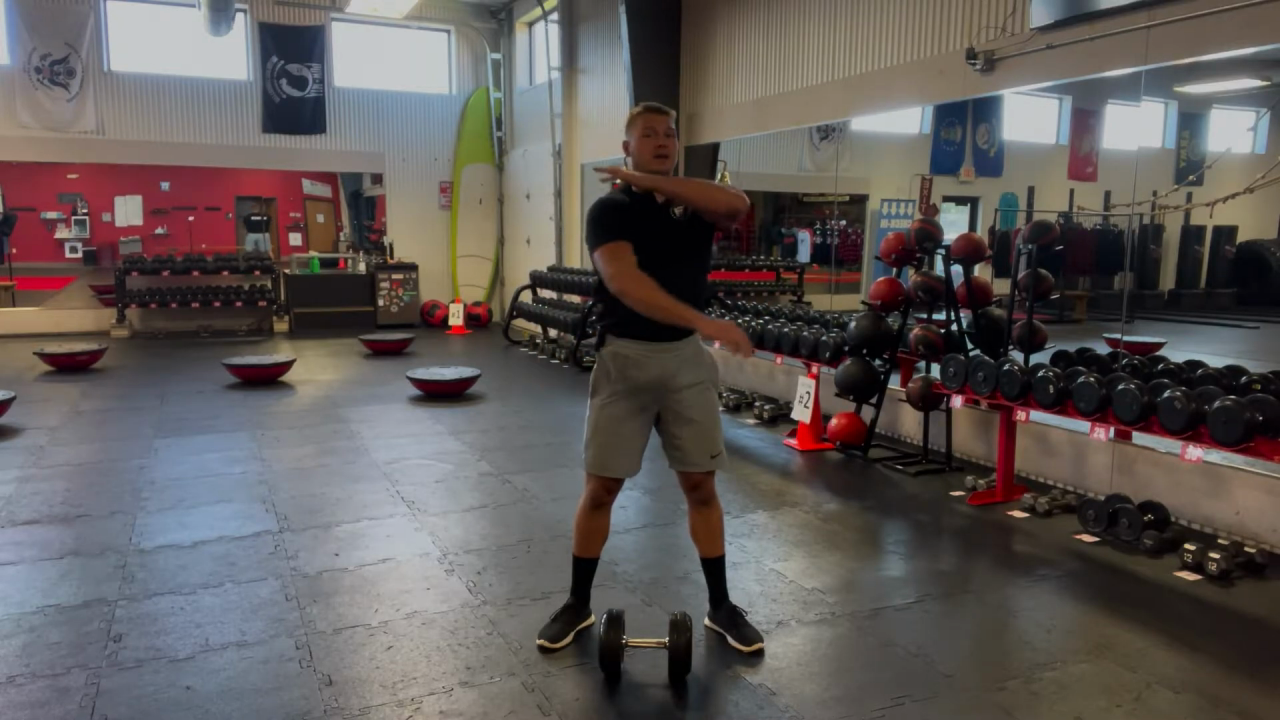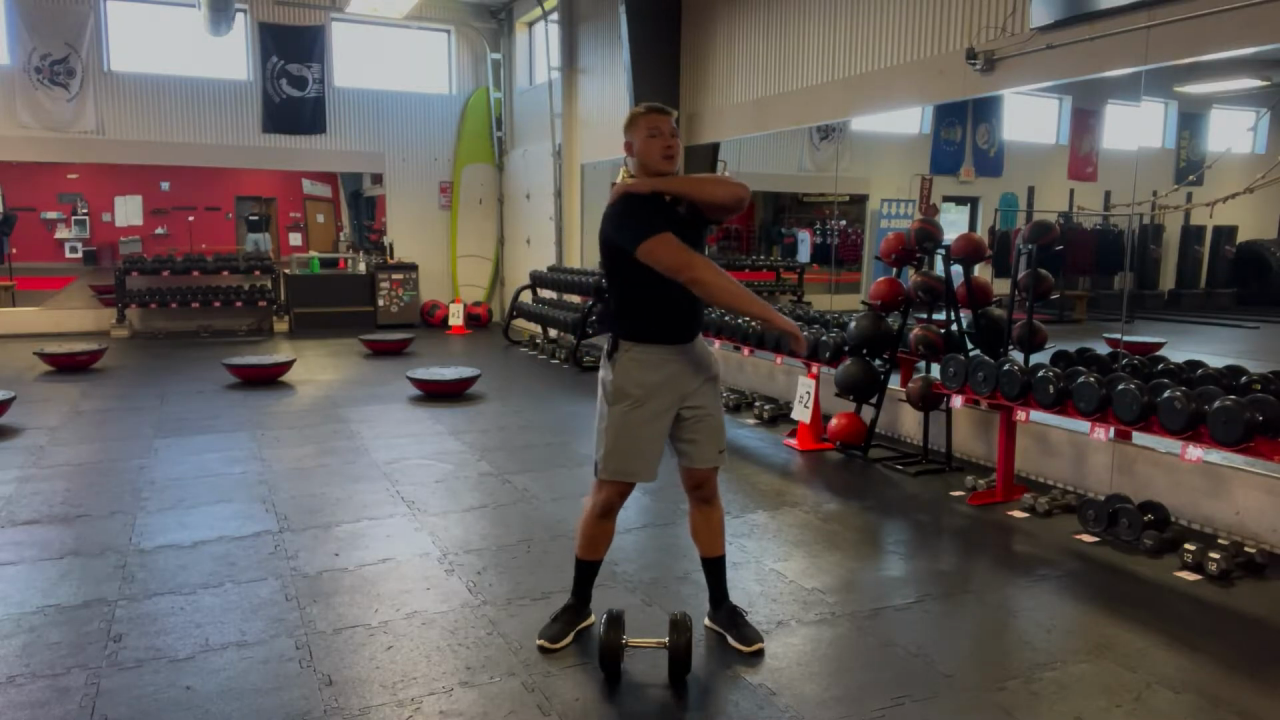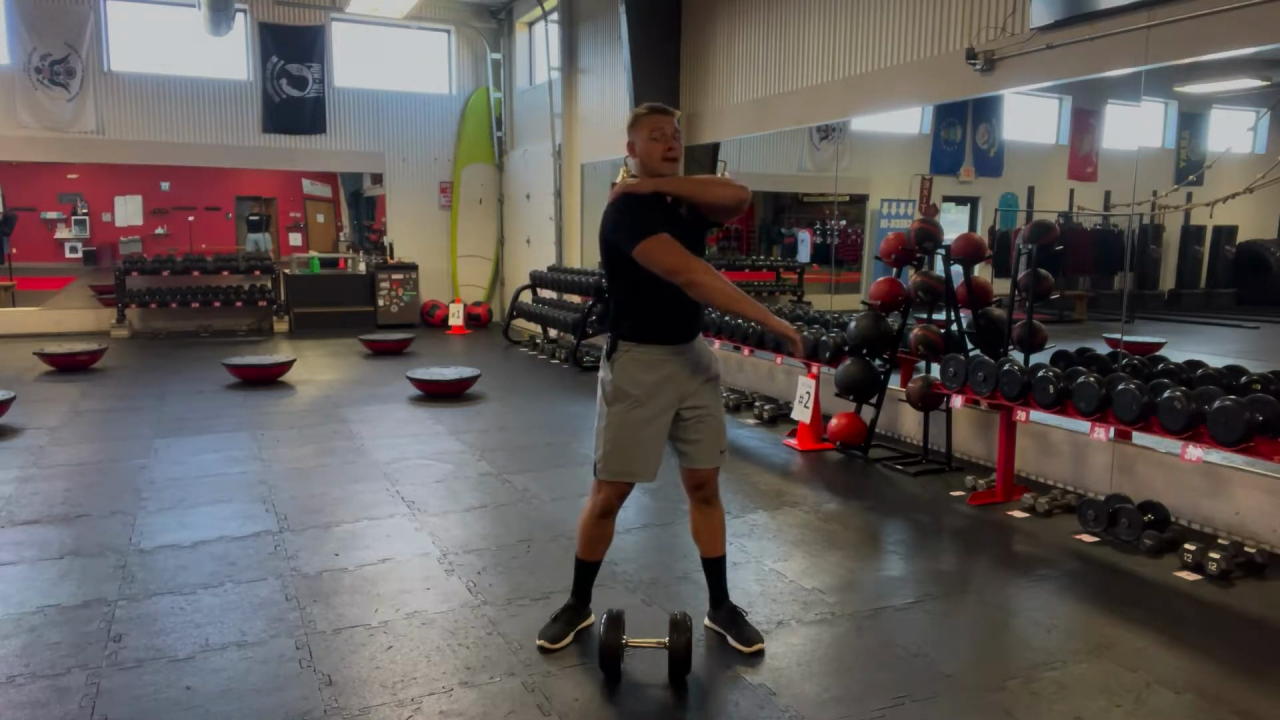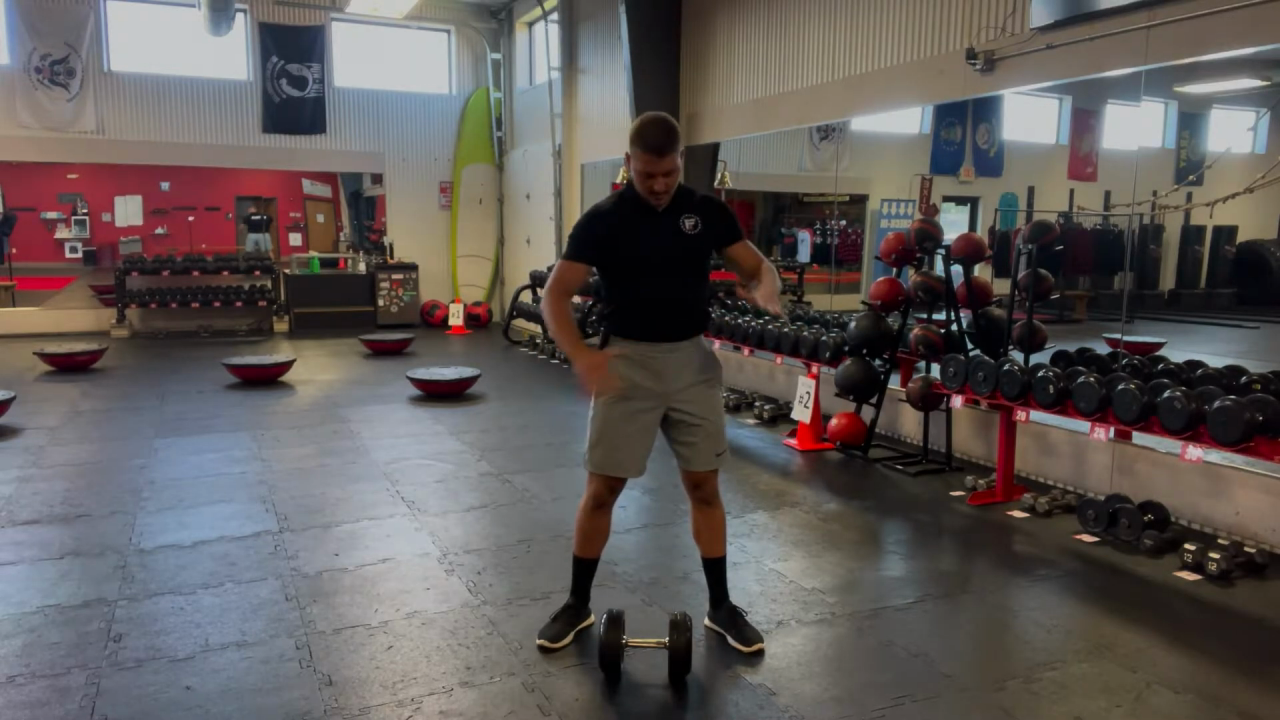
dt=0.5s
person 1, frame 1
left shoulder: (696, 206)
right shoulder: (609, 210)
left elbow: (736, 203)
right elbow: (624, 281)
left wrist: (651, 181)
right wrist: (703, 321)
left hip: (687, 359)
right hip: (625, 359)
left knee: (701, 486)
right knee: (601, 488)
left ankle: (720, 605)
right ankle: (578, 604)
person 1, frame 2
left shoulder: (686, 201)
right shoulder: (628, 210)
left elbow: (737, 196)
right elbow: (692, 272)
left wrist: (660, 183)
right wrist: (772, 317)
left hip: (693, 356)
right hip: (637, 363)
left knee: (704, 485)
right knee: (610, 492)
left ankle: (720, 606)
right ankle: (578, 604)
person 1, frame 3
left shoulder: (688, 201)
right shoulder: (627, 209)
left elbow: (738, 197)
right elbow: (687, 274)
left wrist: (661, 184)
right wrist: (769, 319)
left hip: (693, 357)
right hip: (638, 363)
left knee: (704, 485)
right knee: (609, 492)
left ankle: (720, 606)
right ankle: (579, 604)
person 1, frame 4
left shoulder: (706, 210)
right shoulder: (604, 219)
left elbow: (758, 264)
right elbow: (556, 295)
left wrist: (765, 284)
right wrist: (581, 356)
left hip: (692, 362)
right hip: (626, 364)
left knee: (704, 486)
right knee: (601, 488)
left ankle: (720, 607)
right ankle: (578, 604)
